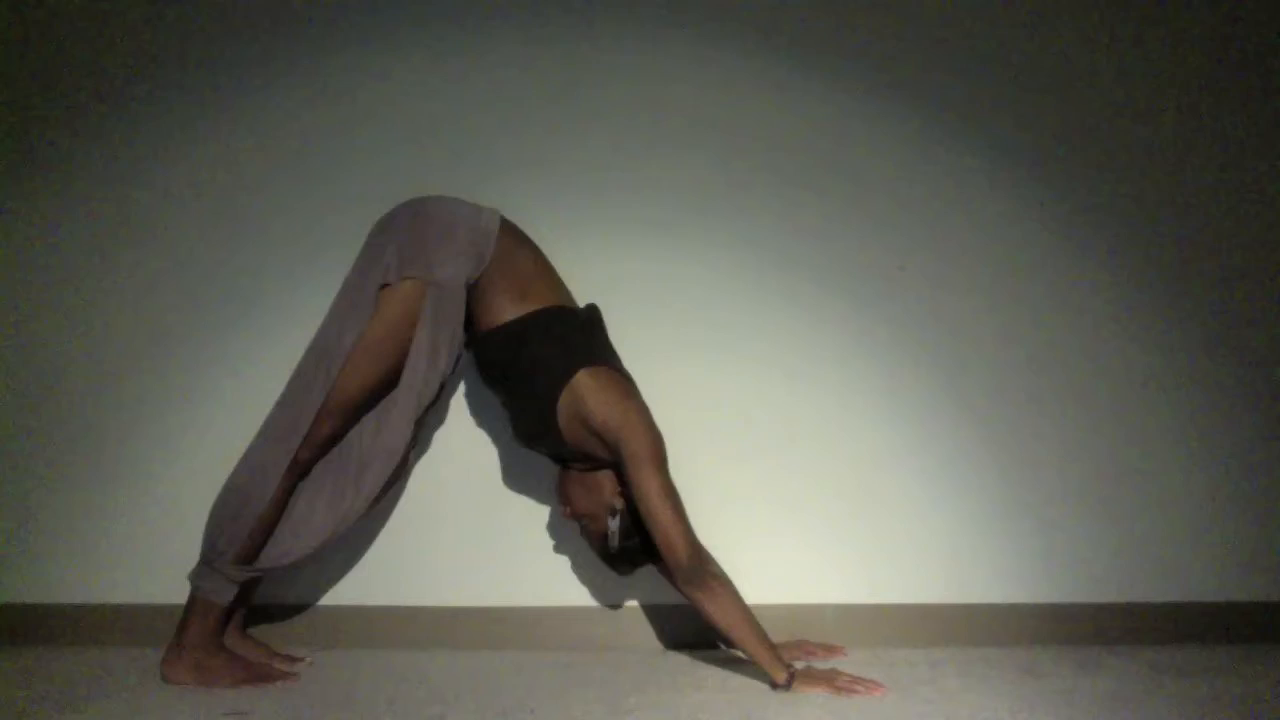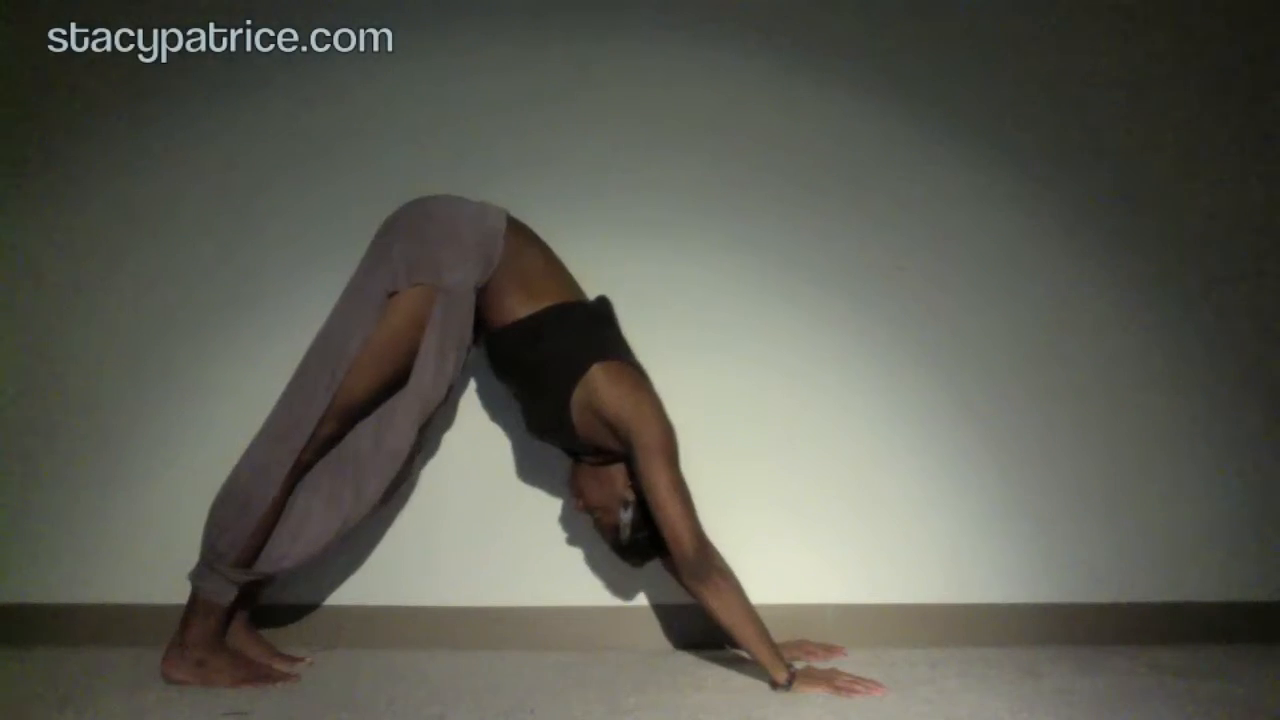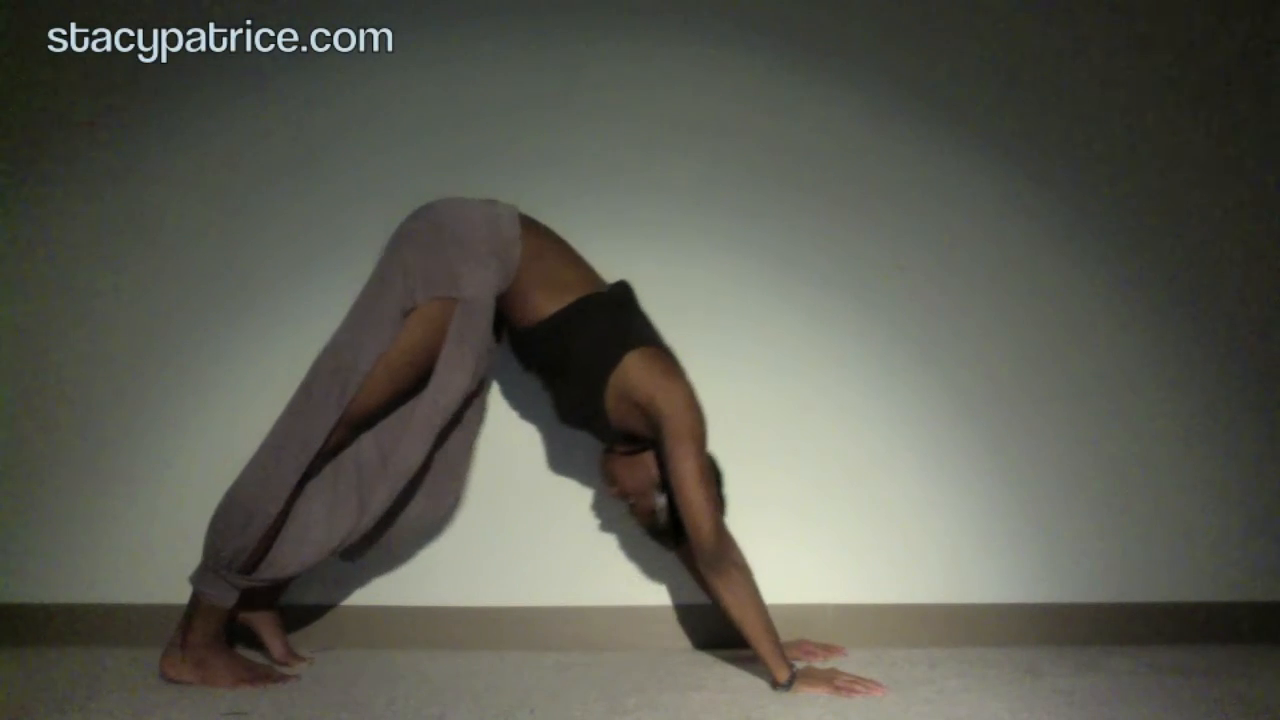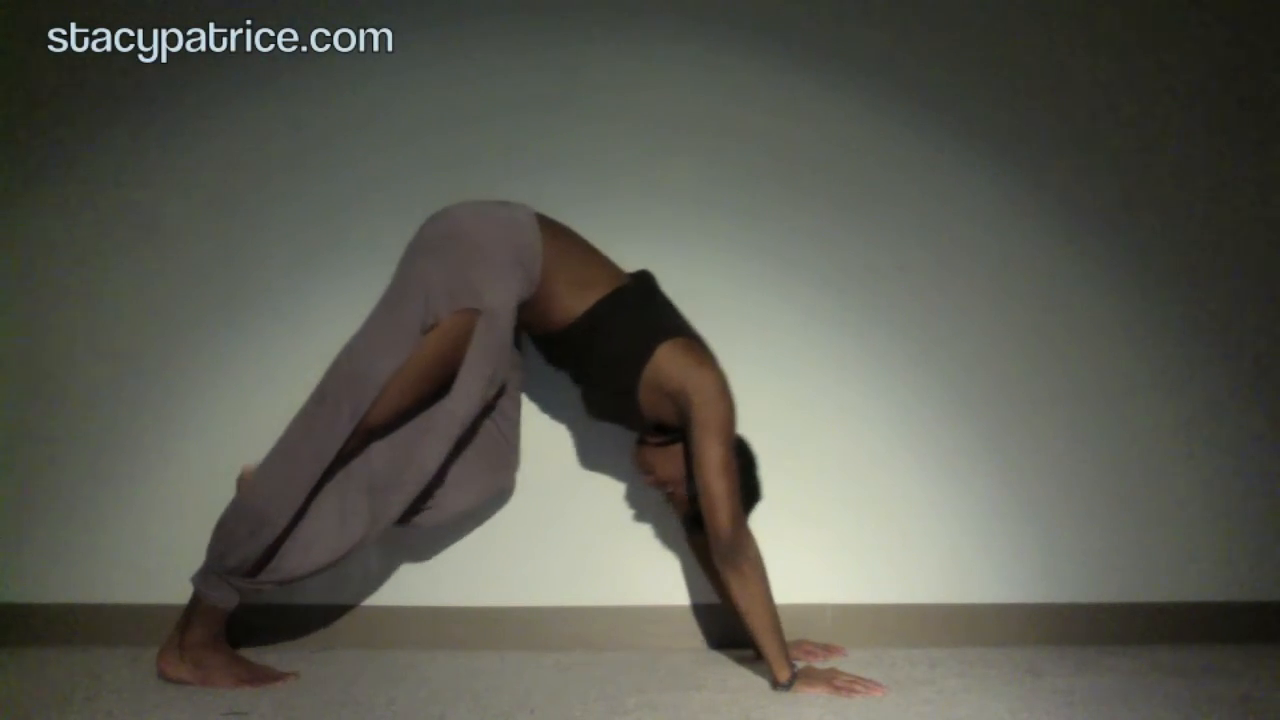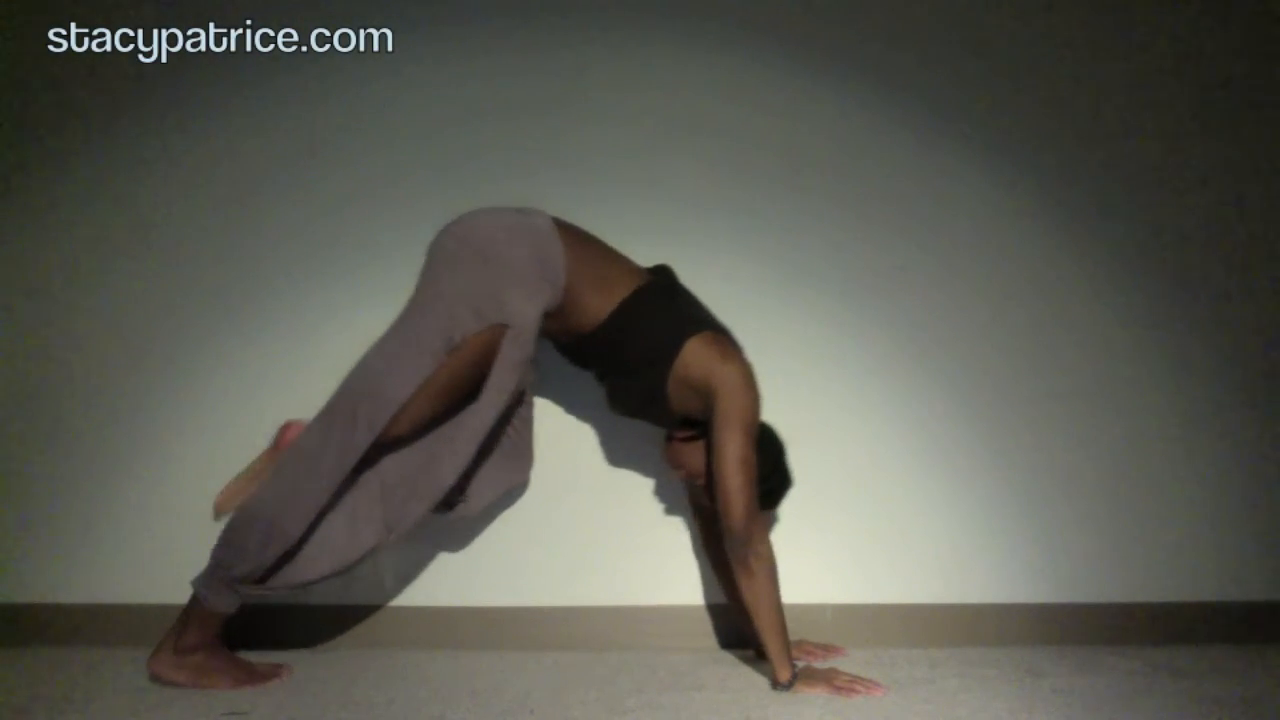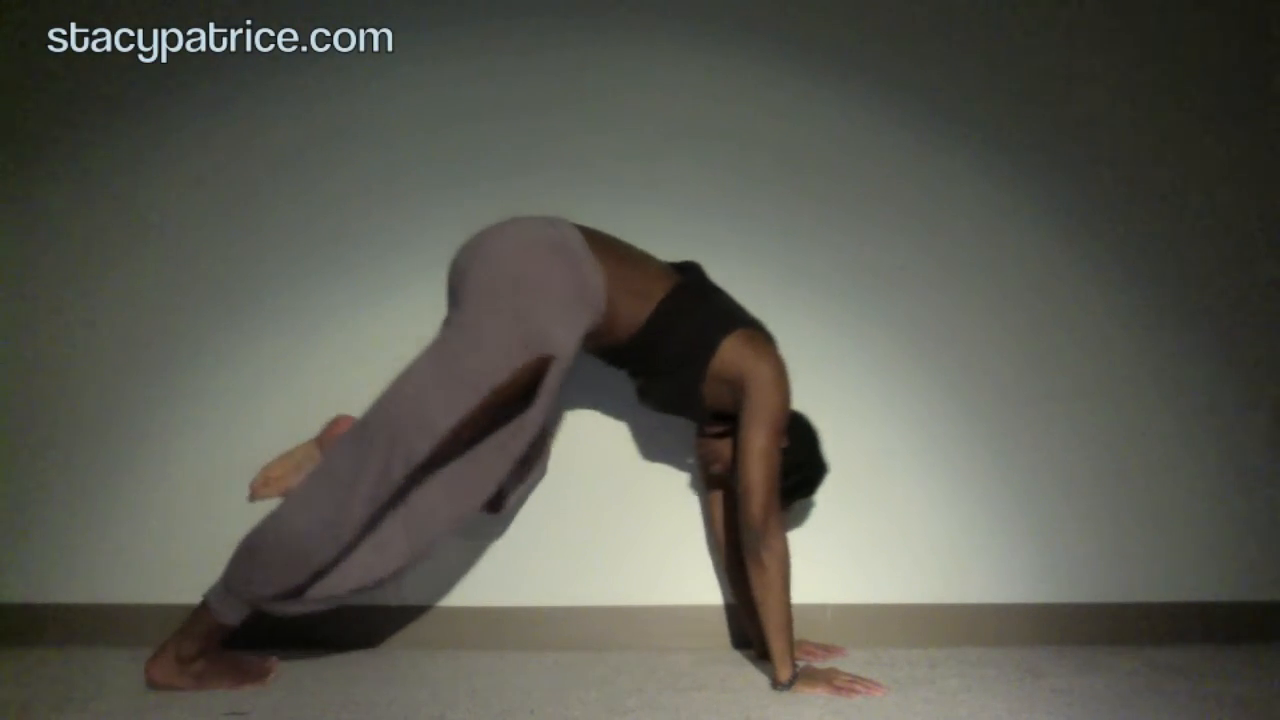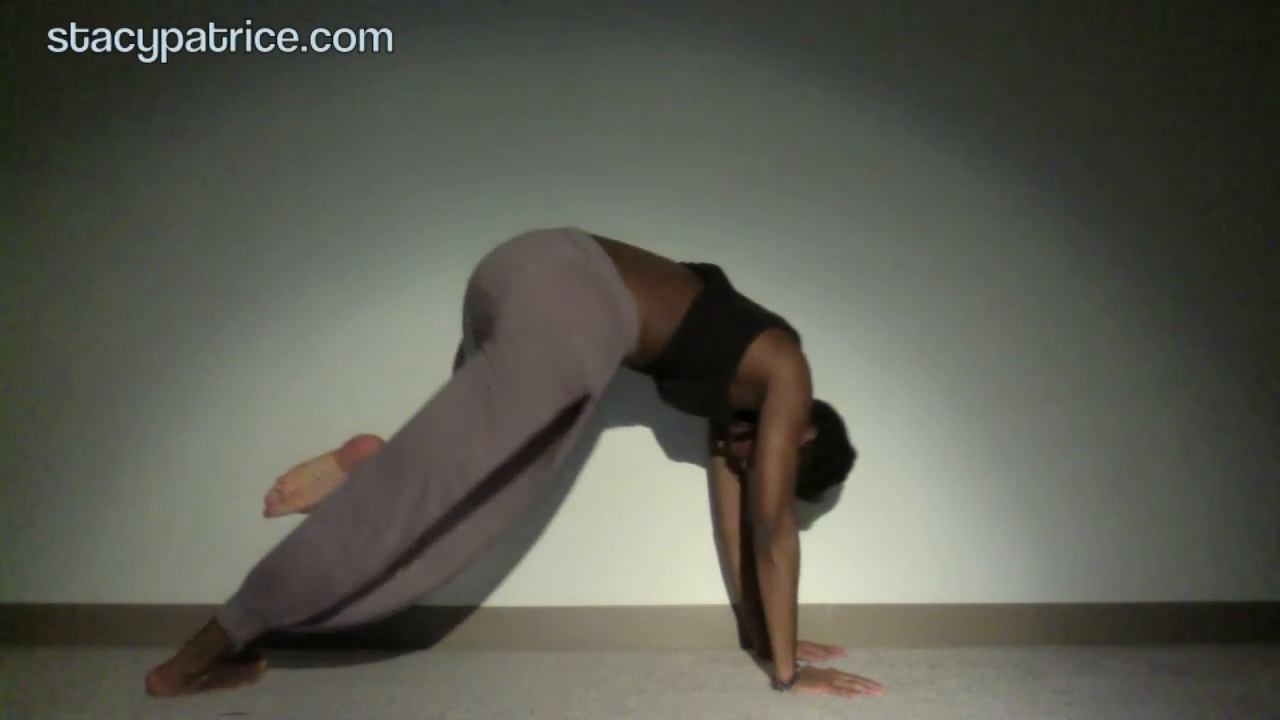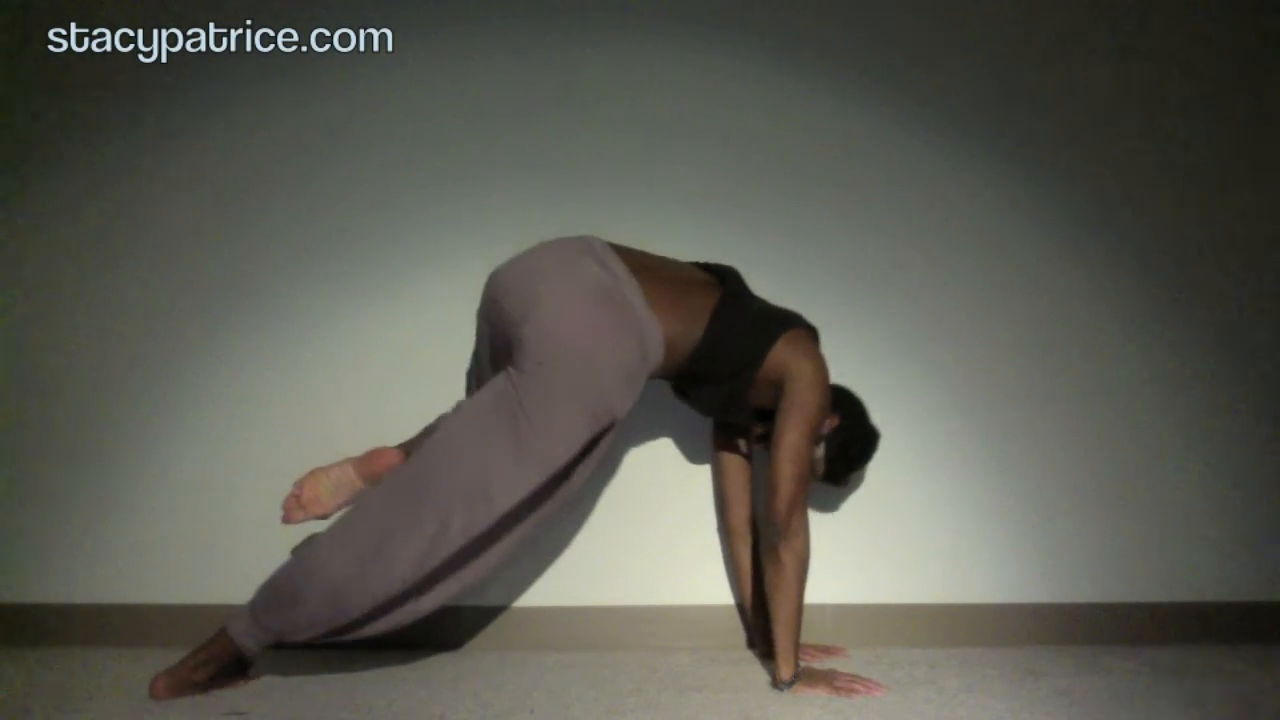
dt=0.4s
person 1, frame 1
left shoulder: (590, 434)
right shoulder: (618, 426)
left elbow: (683, 564)
right elbow: (689, 563)
left wrist: (767, 651)
right wrist: (783, 672)
left hip: (455, 277)
right hip: (437, 250)
left knee: (358, 463)
right knee: (312, 438)
left ankle: (228, 622)
right ankle: (194, 642)
person 1, frame 2
left shoulder: (607, 428)
right shoulder: (635, 419)
left elbow: (687, 558)
right elbow: (695, 558)
left wrist: (767, 649)
right wrist: (780, 671)
left hip: (461, 279)
right hip: (446, 253)
left knee: (361, 460)
right knee: (311, 437)
left ankle: (231, 613)
right ankle: (194, 641)
person 1, frame 3
left shoulder: (639, 417)
right shoulder: (667, 406)
left elbow: (701, 546)
right elbow: (712, 549)
left wrist: (771, 646)
right wrist: (784, 672)
left hip: (478, 281)
right hip: (464, 255)
left knee: (407, 466)
right knee: (326, 437)
left ankle: (258, 589)
right ankle: (197, 639)
person 1, frame 4
left shoulder: (674, 406)
right shoulder: (699, 391)
left elbow: (709, 536)
right elbow: (729, 542)
left wrist: (769, 643)
right wrist: (784, 672)
left hip: (492, 279)
right hip: (483, 256)
left knee: (478, 471)
right knee: (343, 434)
left ankle: (282, 494)
right ankle: (194, 639)
person 1, frame 5
left shoulder: (697, 399)
right shoulder: (726, 382)
left elbow: (716, 526)
right elbow: (742, 534)
left wrist: (770, 641)
right wrist: (787, 671)
left hip: (510, 277)
right hip: (503, 263)
left knee: (490, 471)
right knee: (358, 444)
left ankle: (314, 453)
right ankle: (188, 641)
person 1, frame 6
left shoulder: (724, 390)
right shoulder: (760, 376)
left elbow: (725, 515)
right elbow: (759, 529)
left wrist: (766, 638)
right wrist: (787, 669)
left hip: (526, 264)
right hip: (537, 282)
left knee: (488, 473)
right knee: (387, 466)
left ankle: (355, 444)
right ankle: (189, 649)
person 1, frame 7
left shoulder: (738, 382)
right shoulder: (784, 374)
left elbow: (733, 517)
right elbow: (771, 527)
left wrist: (763, 634)
right wrist: (787, 669)
left hip: (533, 268)
right hip: (566, 315)
right knee: (417, 491)
left ankle: (371, 462)
right ankle: (198, 657)
person 1, frame 8
left shoulder: (748, 366)
right shoulder: (802, 371)
left elbow: (738, 513)
right elbow: (783, 526)
left wrist: (766, 631)
right wrist: (788, 668)
left hip: (547, 273)
right hip: (587, 337)
left knee: (492, 436)
right knee: (441, 509)
left ankle: (395, 462)
right ankle: (220, 652)
